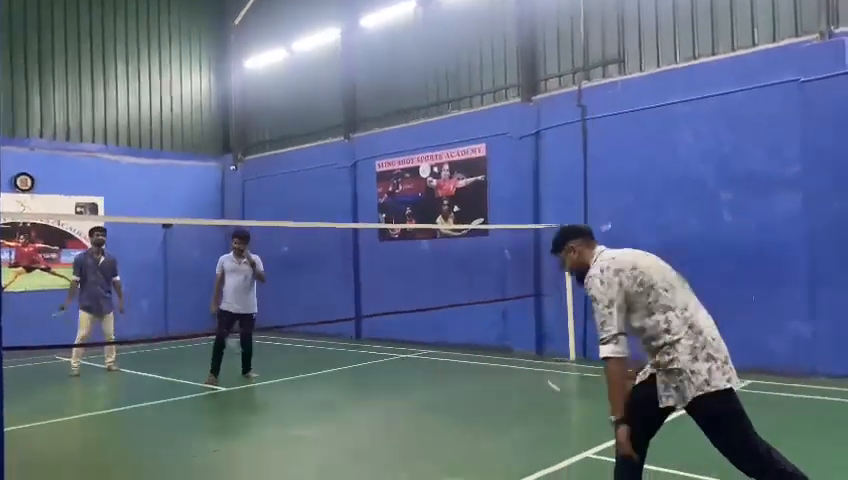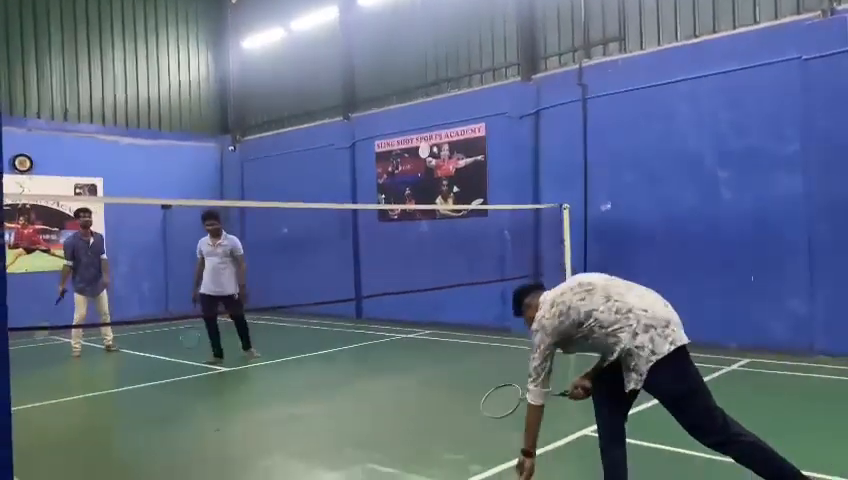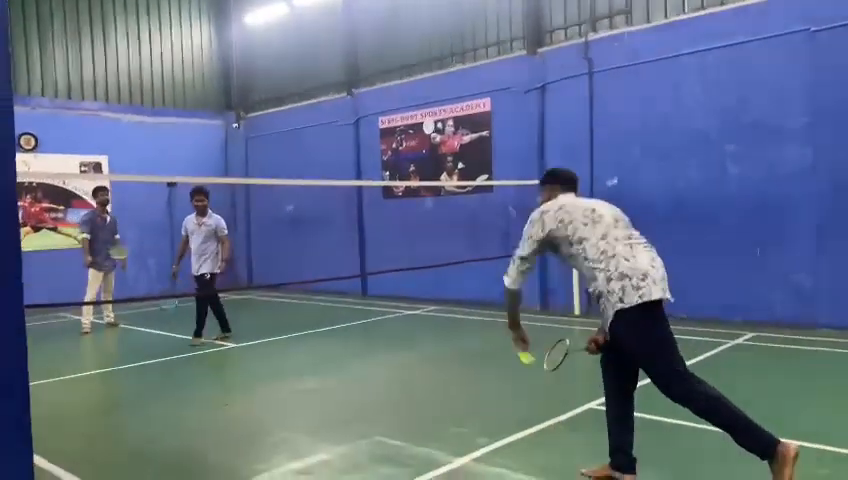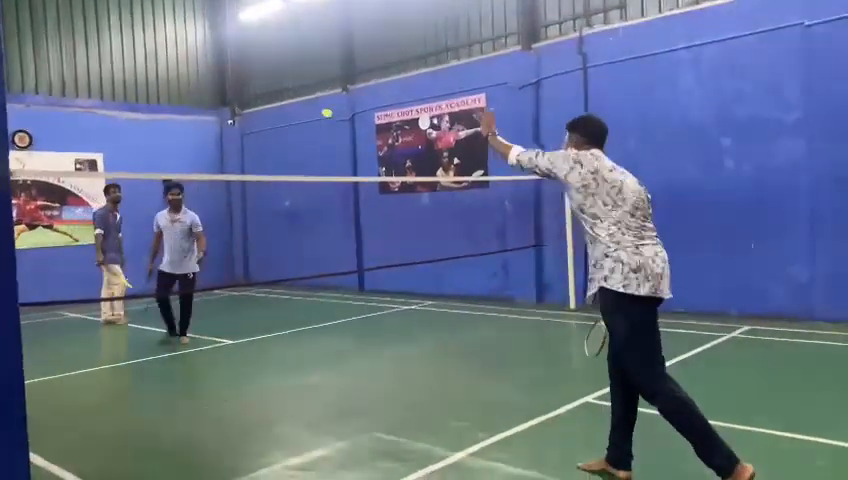
dt=0.4s
person 1, frame 1
left shoulder: (599, 274)
right shoulder: (629, 259)
left elbow: (613, 351)
left wrist: (620, 421)
left hip: (693, 368)
right hip: (684, 360)
left knee: (753, 458)
right knee: (630, 425)
person 1, frame 2
left shoulder: (545, 319)
right shoulder: (570, 292)
left elbow: (536, 391)
left wrist: (528, 453)
right wrist: (591, 376)
left hip: (650, 342)
right hip: (656, 326)
left knee: (714, 429)
right knee: (606, 397)
person 1, frame 3
left shoulder: (545, 214)
right shoulder: (600, 207)
left elbow: (516, 273)
left wrist: (515, 327)
right wrist: (606, 329)
left hip: (628, 292)
right hip: (645, 278)
left knee: (678, 383)
right knee: (616, 376)
left ankle: (773, 449)
person 1, frame 4
left shoulder: (573, 161)
right shoulder: (626, 177)
left elbow: (521, 155)
left wrist: (490, 134)
left hip: (622, 281)
right hip: (647, 275)
left knee: (652, 380)
right knee: (623, 369)
person 2, frame 1
left shoulder: (255, 260)
right shoulder: (224, 259)
left elbow: (263, 279)
right elbow: (218, 283)
left wrist: (252, 264)
right wrist: (214, 303)
left hip: (248, 308)
right hip: (227, 307)
left knee: (246, 339)
right knee: (220, 338)
left ankle: (247, 370)
right ankle: (213, 374)
person 2, frame 2
left shoulder: (232, 241)
right shoulder: (202, 243)
left elbow: (241, 264)
right elbow: (200, 266)
left wrist: (242, 286)
right wrist: (196, 288)
left hip: (229, 289)
right hip: (208, 290)
left knee: (238, 318)
right knee: (209, 321)
left ankle: (247, 347)
right ankle: (217, 355)
person 2, frame 3
left shoulder: (217, 220)
right shoulder: (188, 221)
left elbow: (225, 242)
right elbow: (184, 243)
left wrist: (224, 261)
right wrist: (176, 264)
left hip: (209, 268)
right hip: (197, 268)
left knee: (201, 299)
right knee: (212, 299)
left ankle: (198, 334)
right ankle: (225, 330)
person 2, frame 4
left shoulder: (191, 217)
right shoulder: (160, 217)
left elbow: (200, 238)
right elbow: (157, 240)
left wrist: (202, 252)
right wrist: (151, 262)
left hip: (187, 267)
right hip: (167, 267)
left knee: (185, 300)
right knee: (161, 297)
left ankle: (182, 333)
right ankle: (171, 331)
person 3, frame 1
left shoulder: (111, 259)
right shoulder: (81, 258)
left elbow: (116, 281)
right elbow: (75, 281)
left wrist: (121, 299)
right wrist: (68, 300)
left hip: (106, 304)
right hip: (87, 305)
left knee: (109, 335)
right knee: (82, 336)
left ankle: (110, 363)
right ankle: (75, 366)
person 3, frame 2
left shoulder: (99, 238)
right shoulder: (71, 241)
left elbow: (103, 259)
right elbow: (68, 265)
left wrist: (106, 275)
right wrist: (62, 284)
left hip: (98, 284)
right hip: (81, 286)
left knee: (105, 313)
right knee: (80, 317)
left ankle: (108, 342)
right ankle: (76, 347)
person 3, frame 3
left shoulder: (112, 218)
right shoulder: (88, 217)
right elbow: (85, 238)
right wrist: (87, 255)
left hip: (110, 262)
right hip: (96, 262)
left knee: (108, 291)
right knee: (91, 293)
left ankle: (109, 318)
right ankle: (86, 324)
person 3, frame 4
left shoulder: (118, 215)
right shoulder: (101, 213)
right elbow: (98, 235)
left wrist: (121, 255)
right wrist: (99, 253)
left hip: (115, 256)
right hip: (107, 257)
left knee: (108, 286)
right knee: (120, 283)
left ankle: (106, 316)
right ankle: (118, 315)
